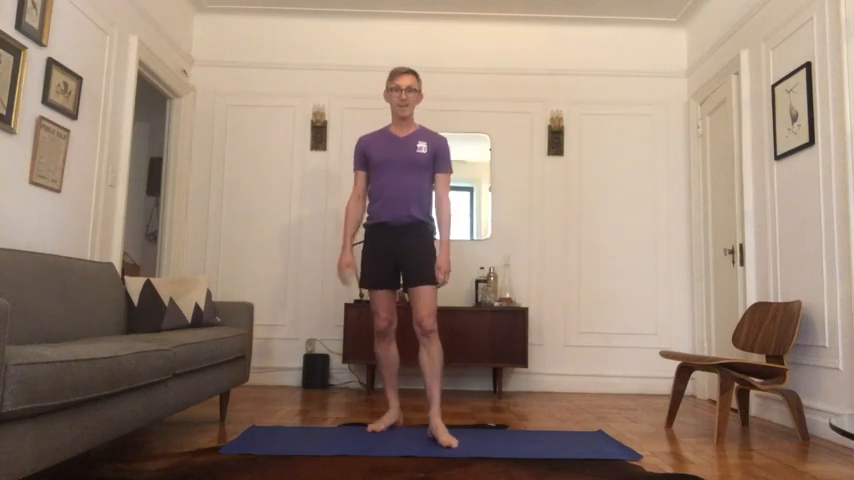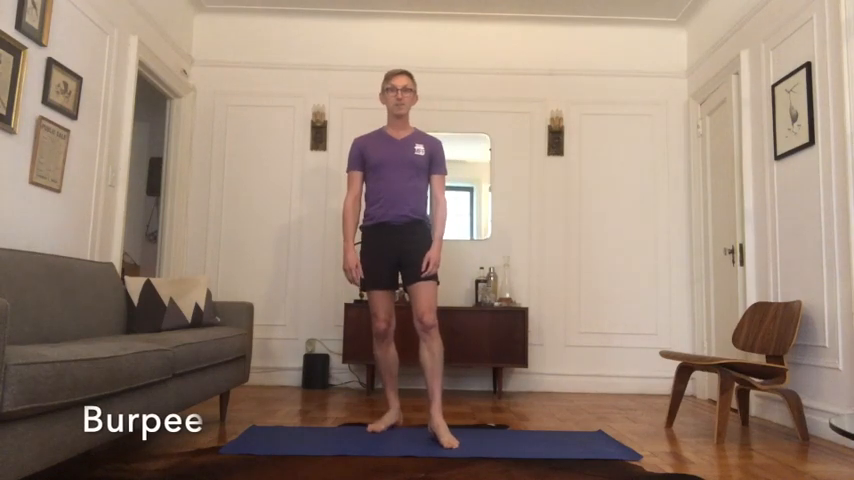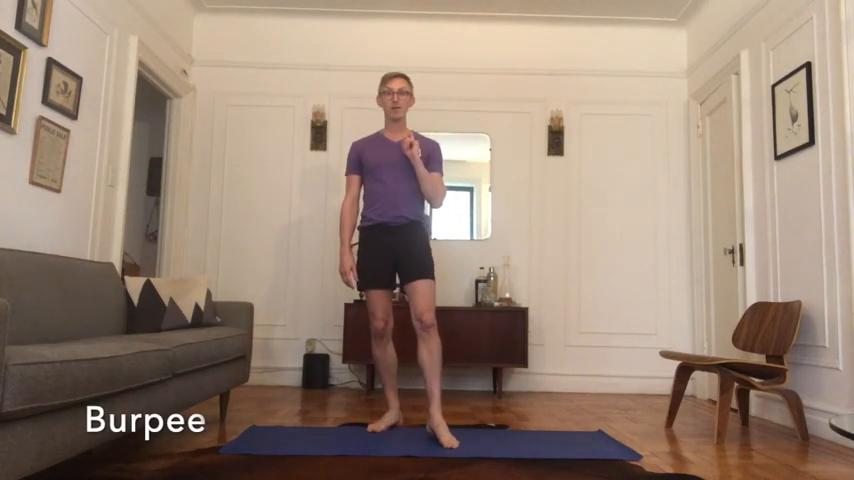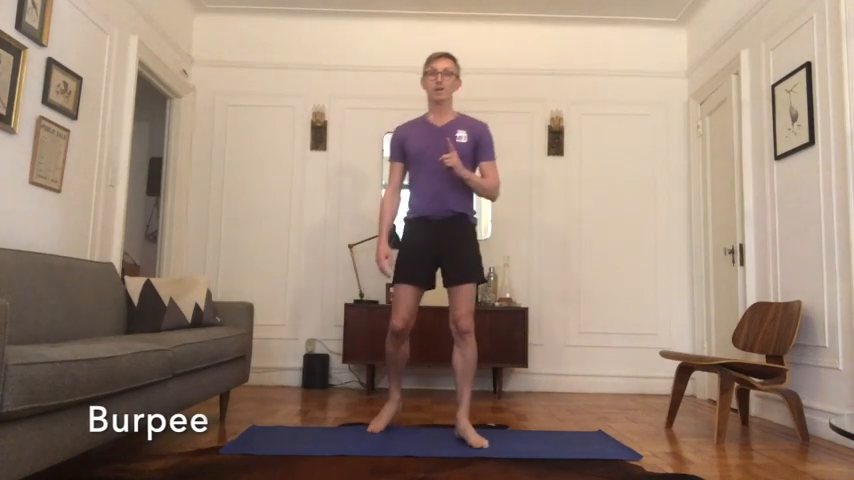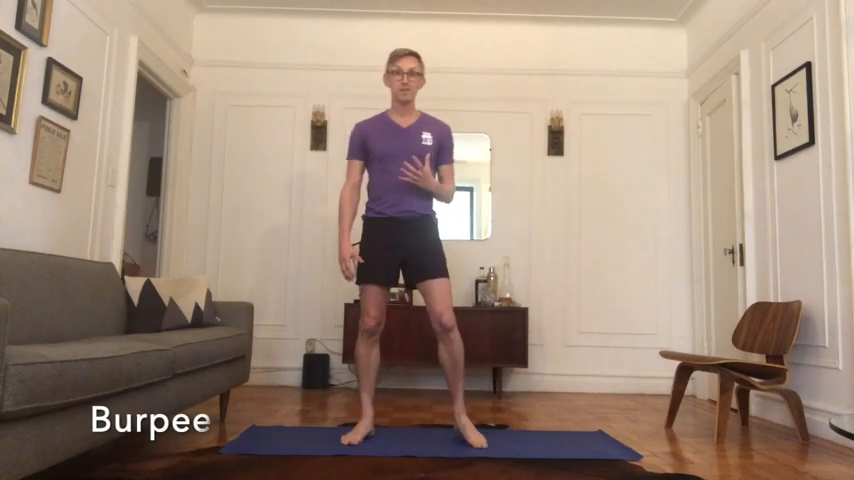
dt=1s
person 1, frame 1
left shoulder: (435, 143)
right shoulder: (367, 143)
left elbow: (443, 199)
right elbow: (357, 199)
left wrist: (444, 249)
right wrist: (346, 248)
left hip: (418, 236)
right hip: (378, 238)
left knee: (426, 325)
right knee: (383, 327)
left ankle: (435, 417)
right ankle: (393, 408)
person 1, frame 2
left shoulder: (431, 145)
right shoulder: (363, 144)
left elbow: (438, 199)
right elbow: (352, 198)
left wrist: (437, 245)
right wrist: (348, 248)
left hip: (417, 236)
right hip: (376, 237)
left knee: (427, 323)
right knee: (382, 328)
left ankle: (436, 416)
right ankle: (393, 408)
person 1, frame 3
left shoulder: (428, 147)
right shoulder: (361, 148)
left elbow: (436, 199)
right elbow: (350, 202)
left wrist: (414, 159)
right wrist: (344, 251)
left hip: (412, 235)
right hip: (374, 238)
left knee: (426, 322)
right knee: (380, 327)
left ankle: (435, 415)
right ankle: (393, 408)
person 1, frame 4
left shoulder: (476, 130)
right shoulder: (405, 133)
left elbow: (493, 190)
right elbow: (392, 190)
left wrist: (462, 170)
right wrist: (382, 238)
left hip: (459, 230)
right hip: (417, 231)
left knee: (463, 327)
right knee: (399, 325)
left ankle: (462, 419)
right ankle: (393, 398)
person 1, frame 5
left shoulder: (439, 131)
right shoulder: (365, 130)
left elbow: (448, 192)
right elbow: (351, 188)
left wrist: (431, 183)
right wrist: (344, 239)
left hip: (422, 229)
right hip: (379, 230)
left knee: (445, 323)
right knee: (370, 326)
left ankle: (460, 414)
right ankle: (367, 417)
